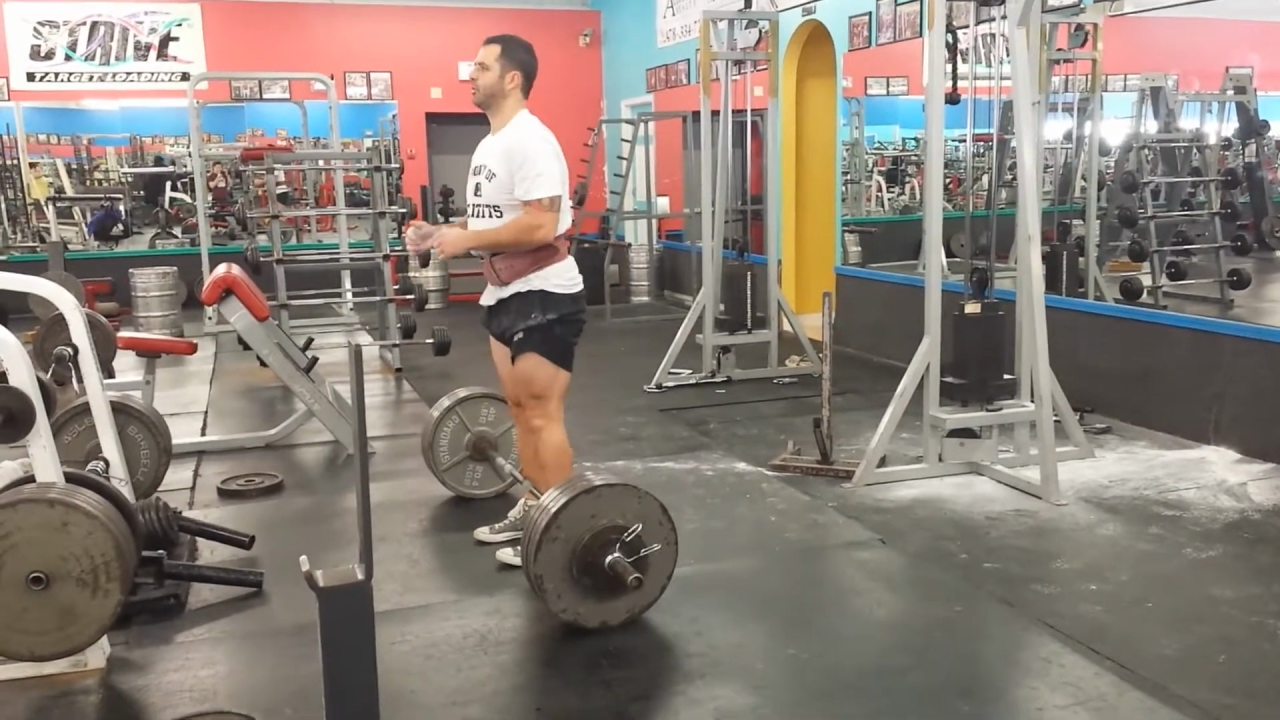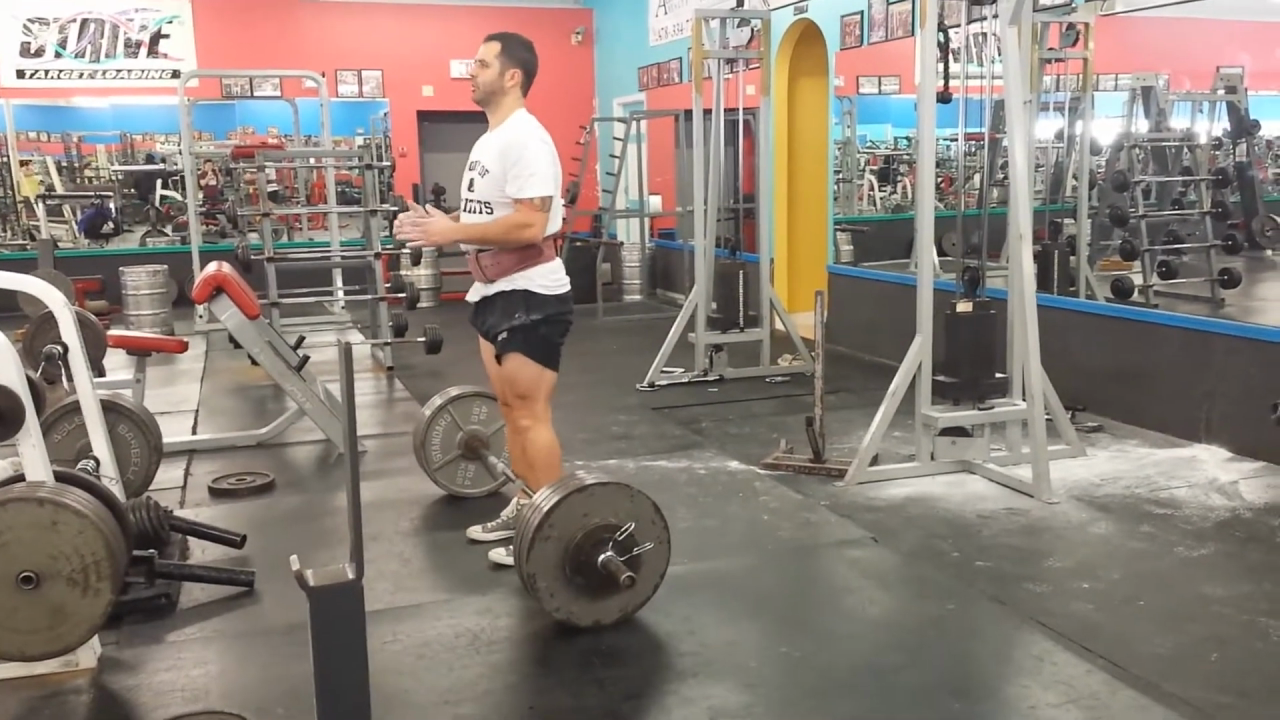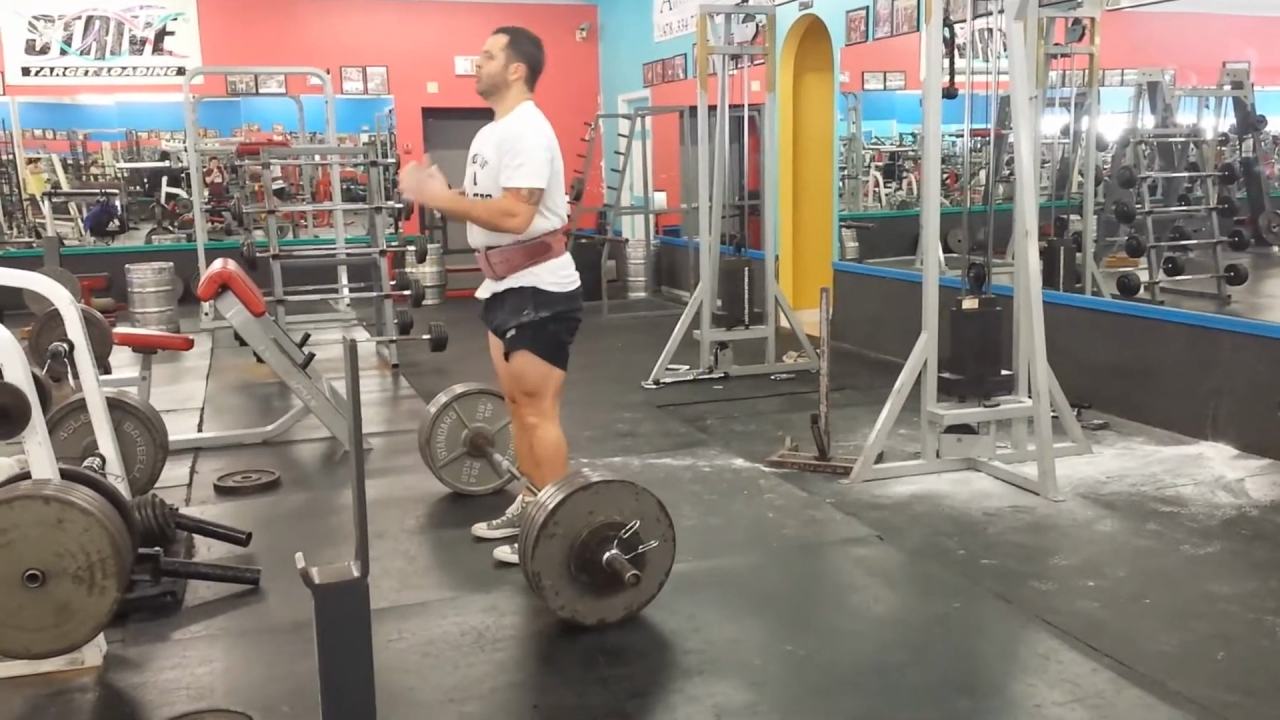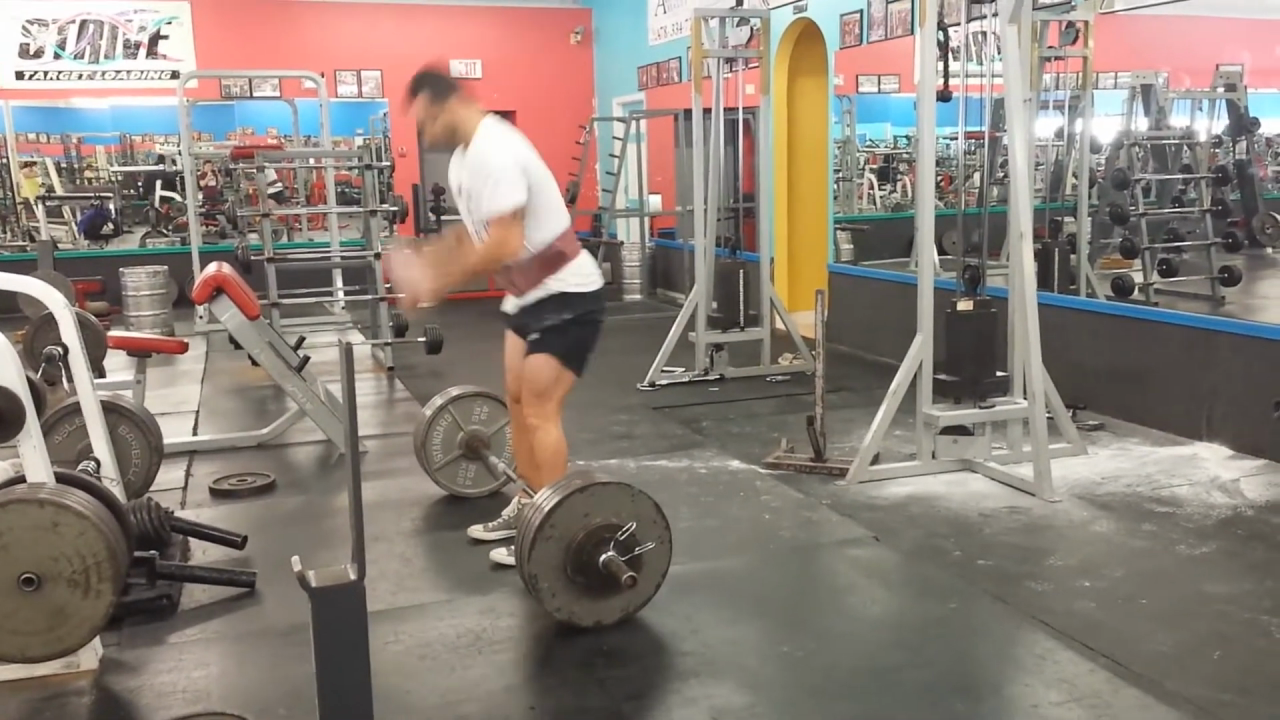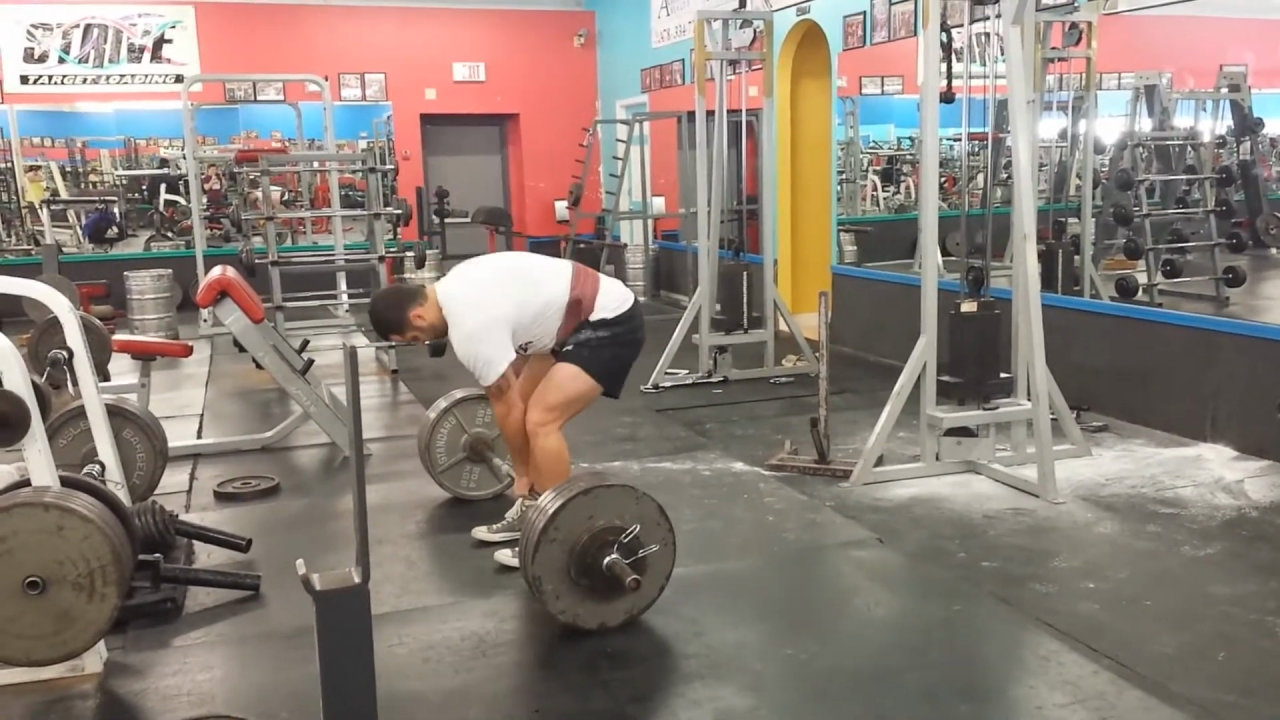
dt=0.4s
person 1, frame 1
left shoulder: (530, 141)
right shoulder: (490, 145)
left elbow: (540, 225)
left wrist: (465, 241)
right wrist: (444, 231)
left hip: (543, 296)
right hip: (508, 295)
left knee: (543, 415)
right knee: (522, 410)
right ankle: (533, 509)
person 1, frame 2
left shoulder: (525, 139)
right shoulder: (490, 140)
left elbow: (528, 225)
left wrist: (452, 233)
right wrist: (439, 219)
left hip: (530, 296)
right hip: (496, 293)
left knee: (530, 415)
right knee: (511, 409)
right ankle: (525, 508)
person 1, frame 3
left shoulder: (526, 131)
right shoulder: (495, 131)
left elbow: (515, 215)
left wrist: (442, 200)
right wrist: (438, 190)
left hip: (539, 292)
right hip: (508, 288)
left knee: (538, 413)
right knee: (518, 407)
right ankle: (531, 507)
person 1, frame 4
left shoulder: (490, 153)
right shoulder: (466, 153)
left elbow: (503, 246)
right elbow: (473, 231)
left wrist: (437, 280)
right wrist: (424, 256)
left hip: (565, 293)
right hip: (534, 295)
left knee: (537, 414)
right knee: (518, 402)
right ankle: (527, 507)
person 1, frame 5
left shoulder: (468, 328)
right shoulder: (452, 290)
left elbow: (507, 406)
left wrist: (522, 472)
left hip: (610, 323)
right hip: (590, 314)
left knee: (542, 419)
right knee: (529, 406)
right ankle: (531, 512)
